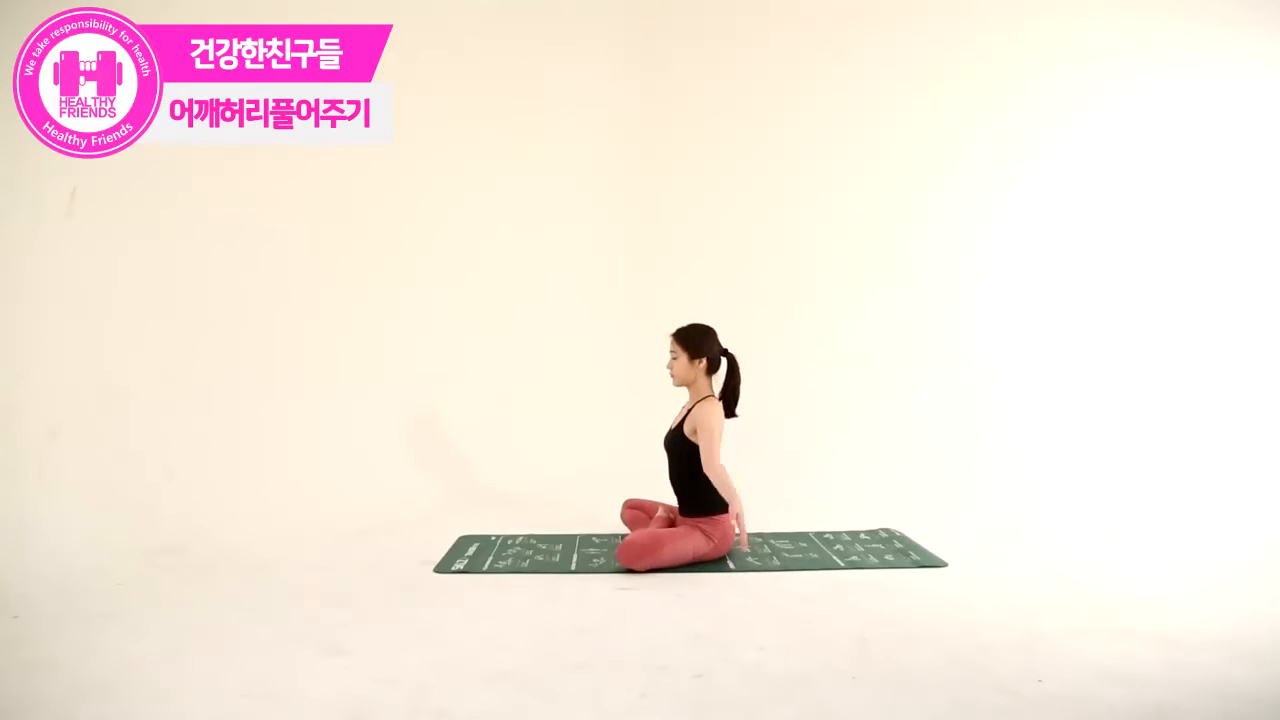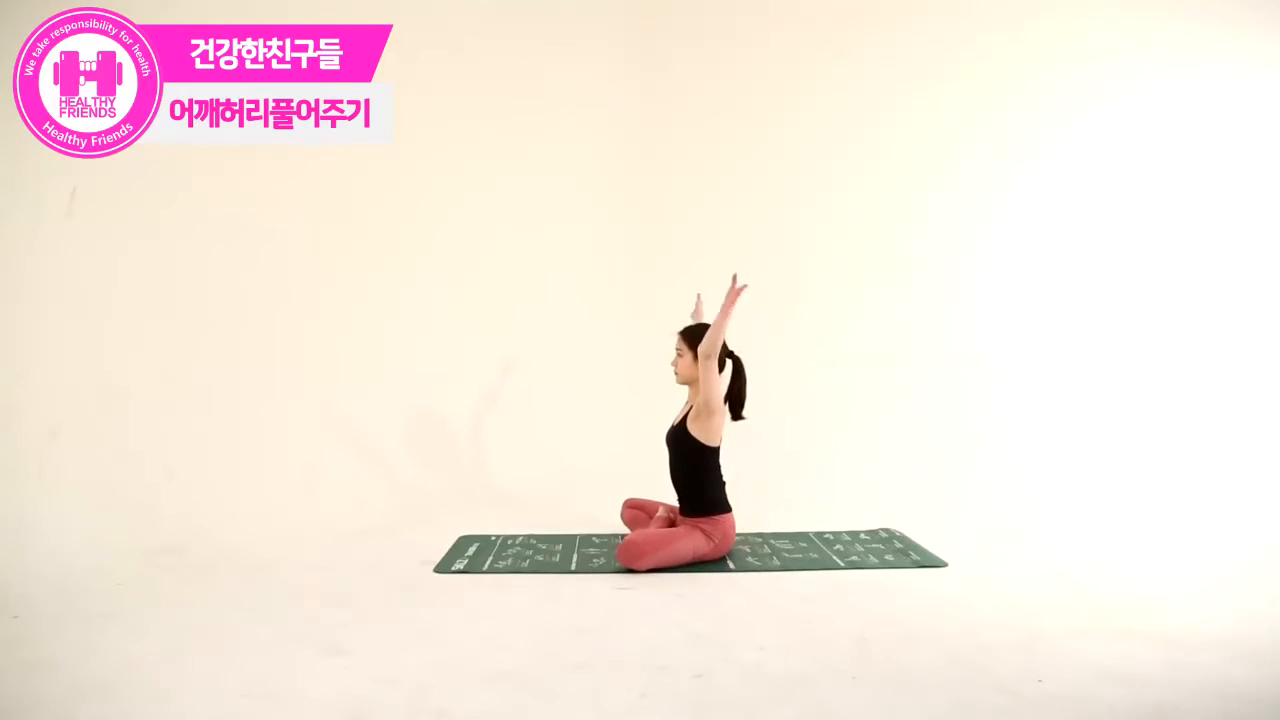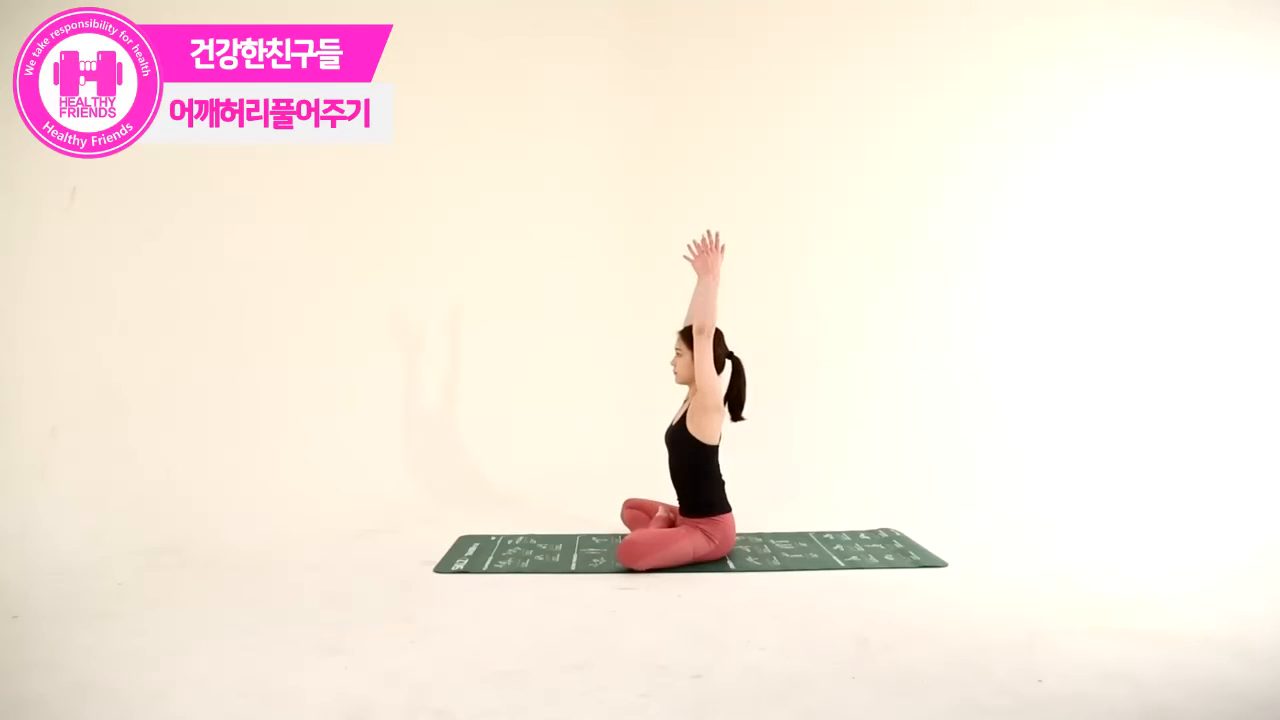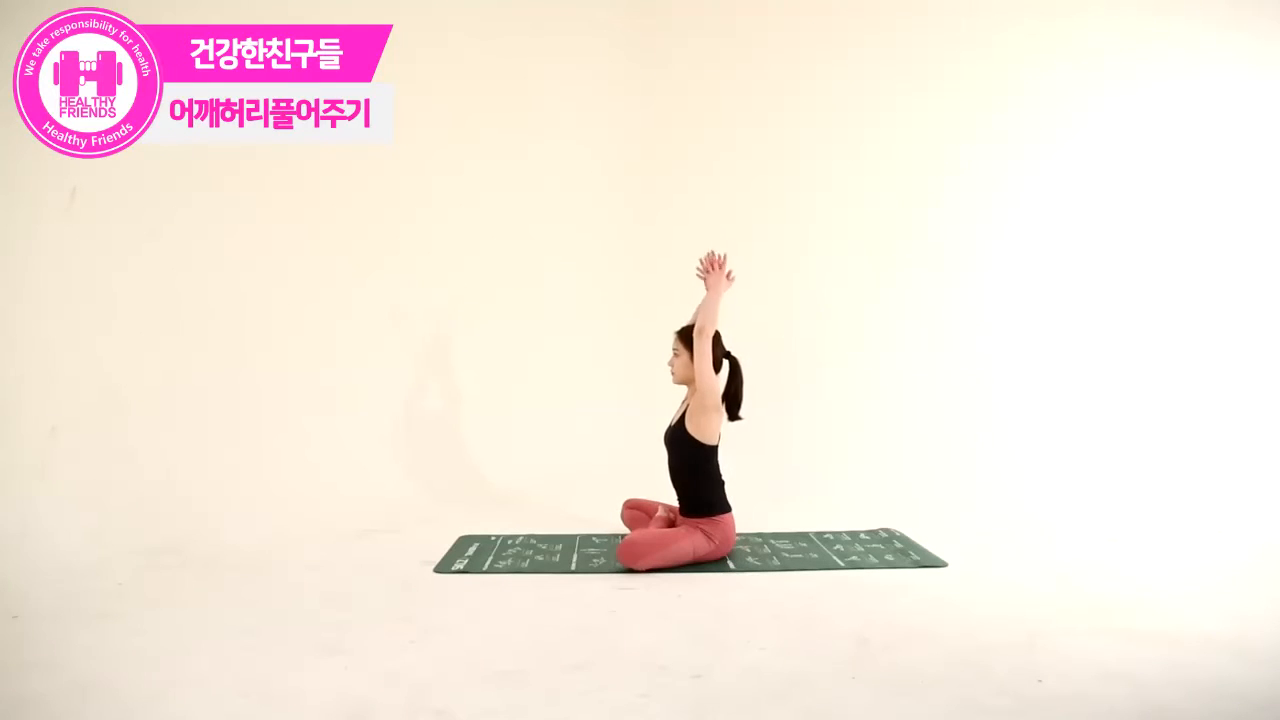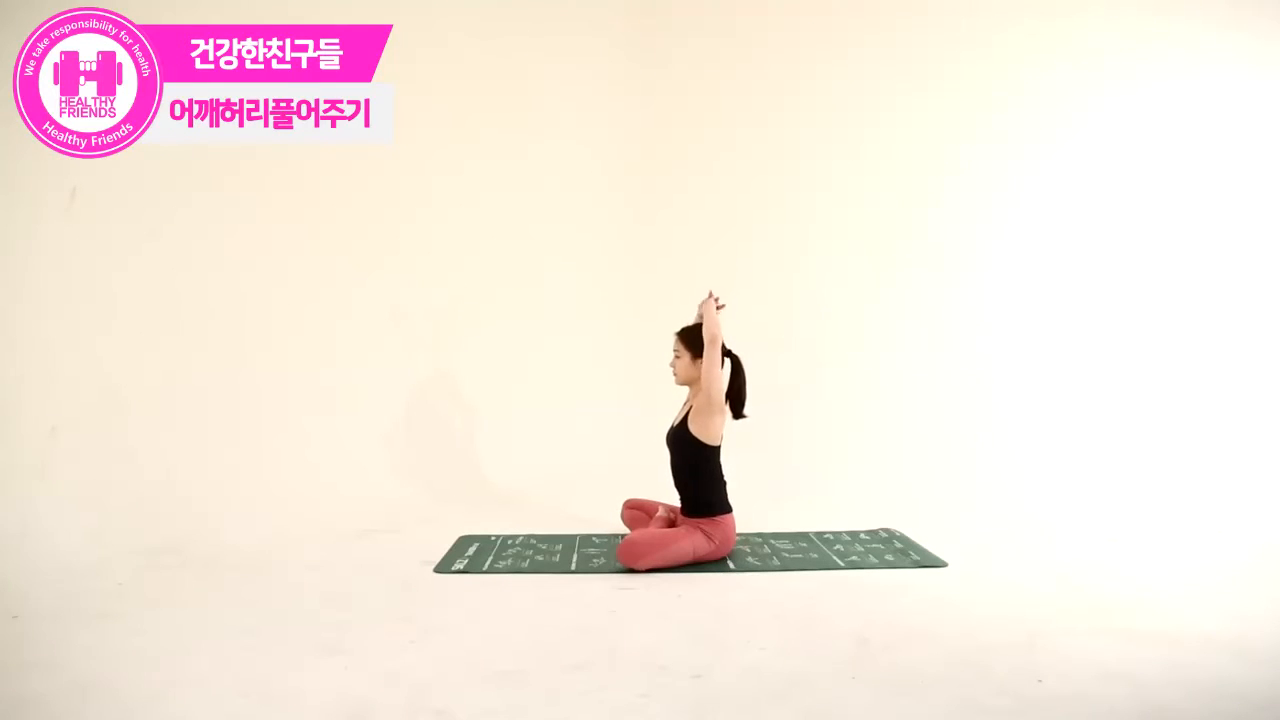
dt=0.4s
person 1, frame 1
left shoulder: (708, 410)
right shoulder: (694, 406)
left elbow: (712, 464)
left wrist: (734, 503)
left hip: (710, 527)
right hip: (690, 516)
left knee: (629, 553)
right knee: (630, 507)
person 1, frame 2
left shoulder: (711, 407)
right shoulder: (696, 402)
left elbow: (708, 354)
right elbow: (699, 351)
left wrist: (725, 312)
right wrist: (696, 321)
left hip: (711, 529)
right hip: (691, 517)
left knee: (629, 553)
right knee: (631, 508)
person 1, frame 3
left shoulder: (709, 402)
right shoulder: (694, 398)
left elbow: (703, 332)
right elbow: (694, 329)
left wrist: (713, 275)
right wrist: (702, 277)
left hip: (711, 529)
right hip: (692, 517)
left knee: (630, 553)
right knee: (631, 508)
person 1, frame 4
left shoulder: (708, 403)
right shoulder: (693, 398)
left elbow: (703, 336)
right elbow: (697, 333)
left wrist: (717, 290)
right wrist: (711, 293)
left hip: (712, 529)
right hip: (692, 517)
left knee: (629, 552)
right knee: (631, 508)
person 1, frame 5
left shoulder: (711, 406)
right shoulder: (694, 399)
left elbow: (713, 340)
right elbow: (696, 340)
left wrist: (708, 308)
right wrist: (703, 313)
left hip: (712, 529)
right hip: (691, 516)
left knee: (630, 553)
right knee: (631, 508)
